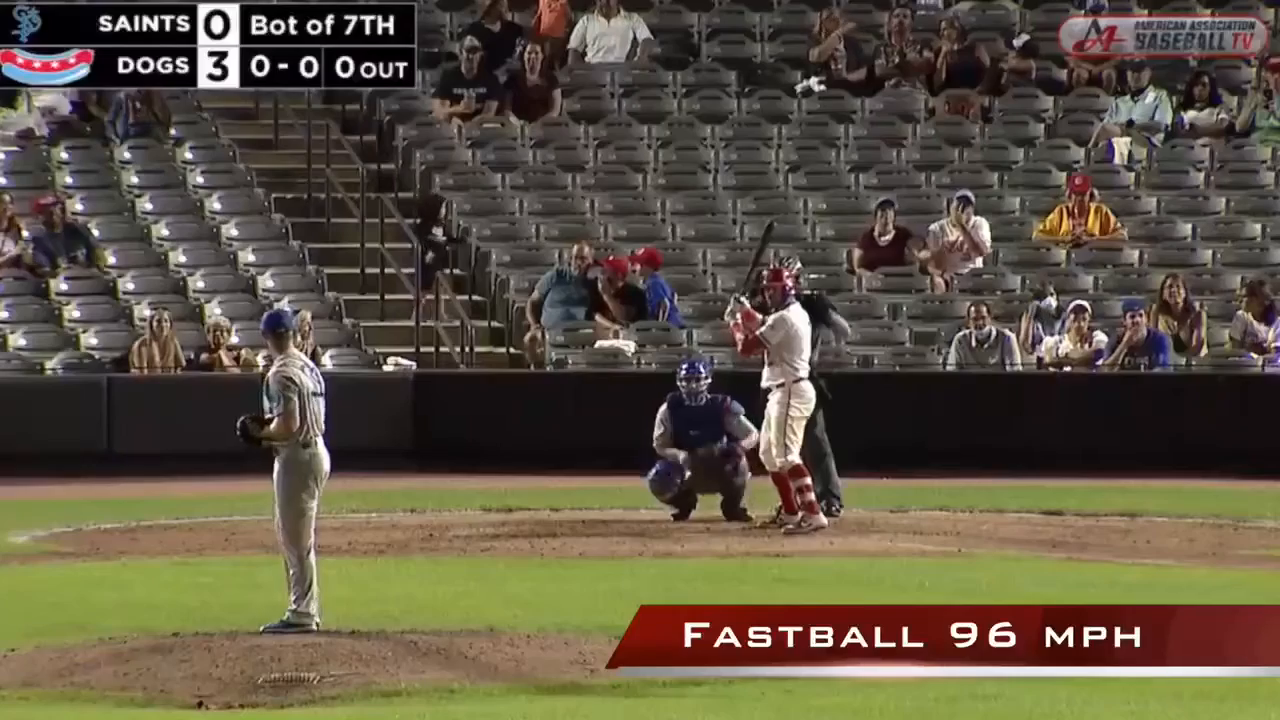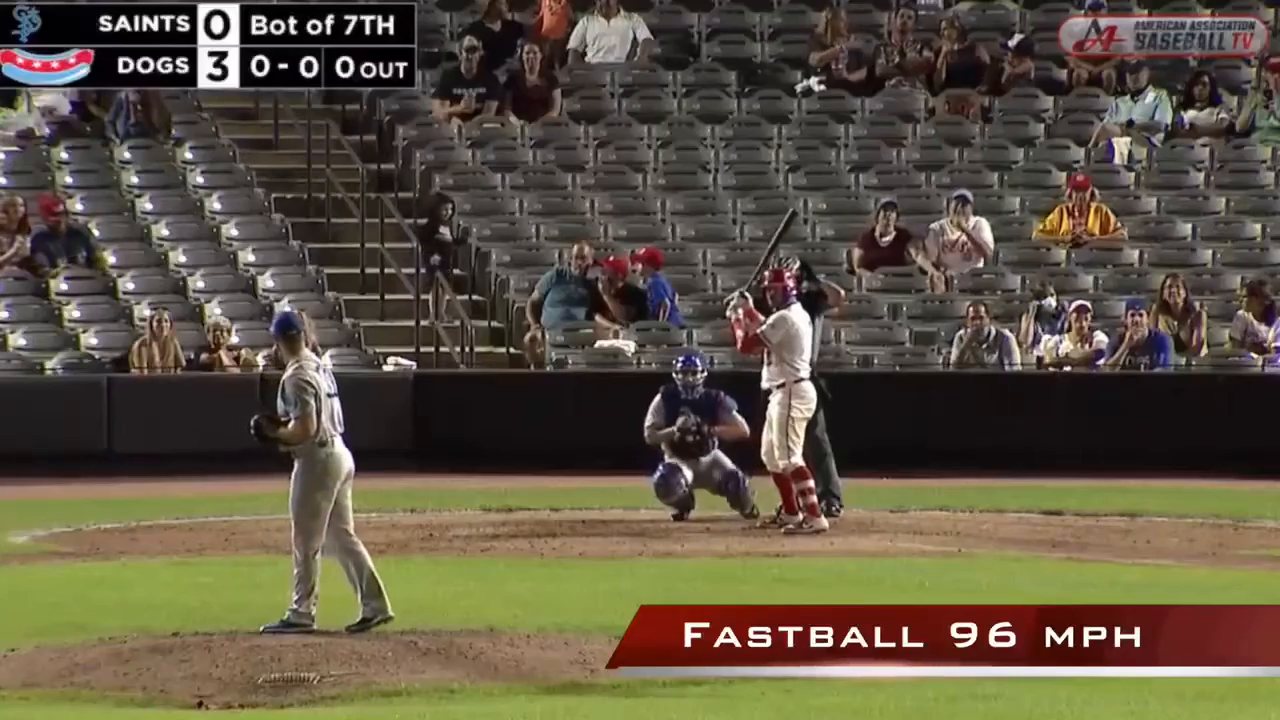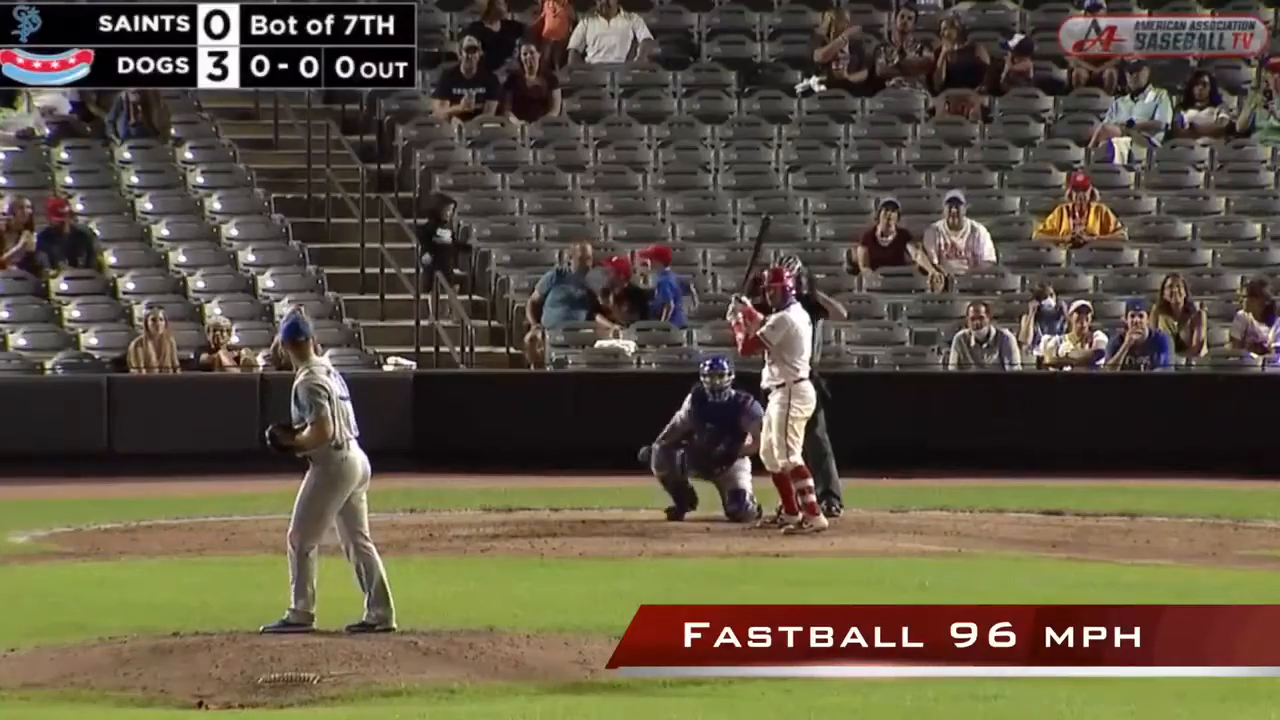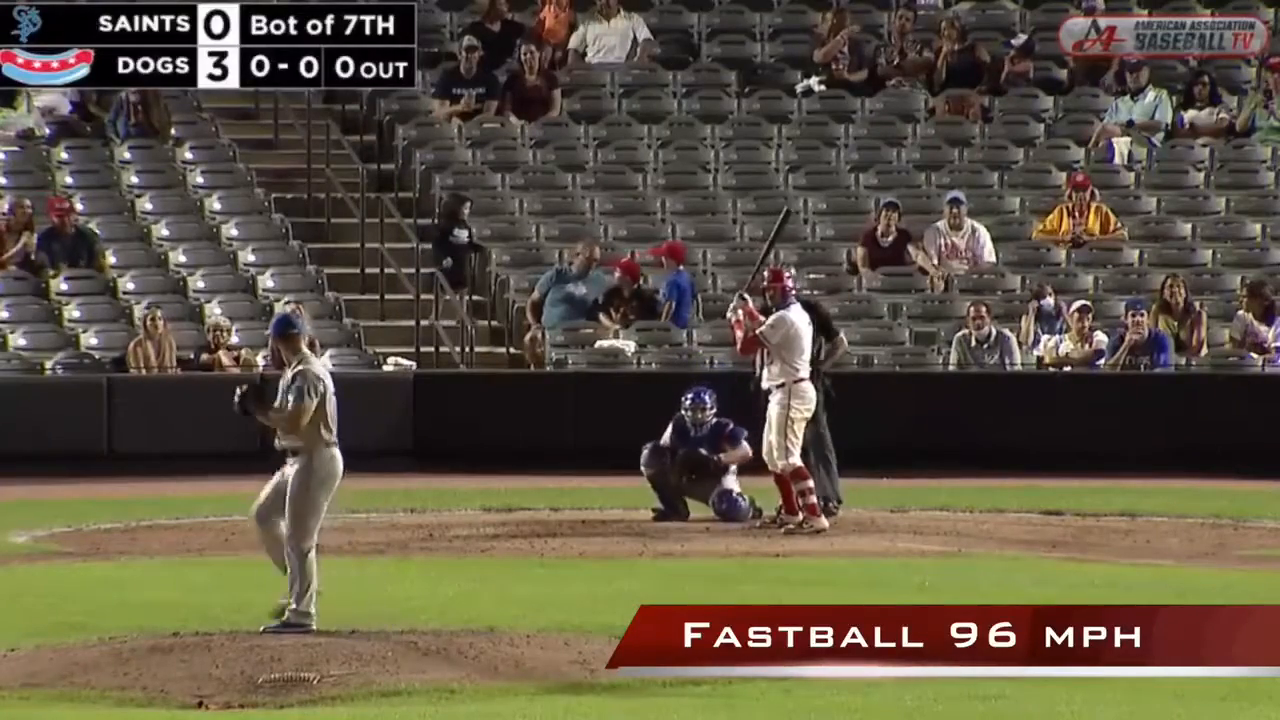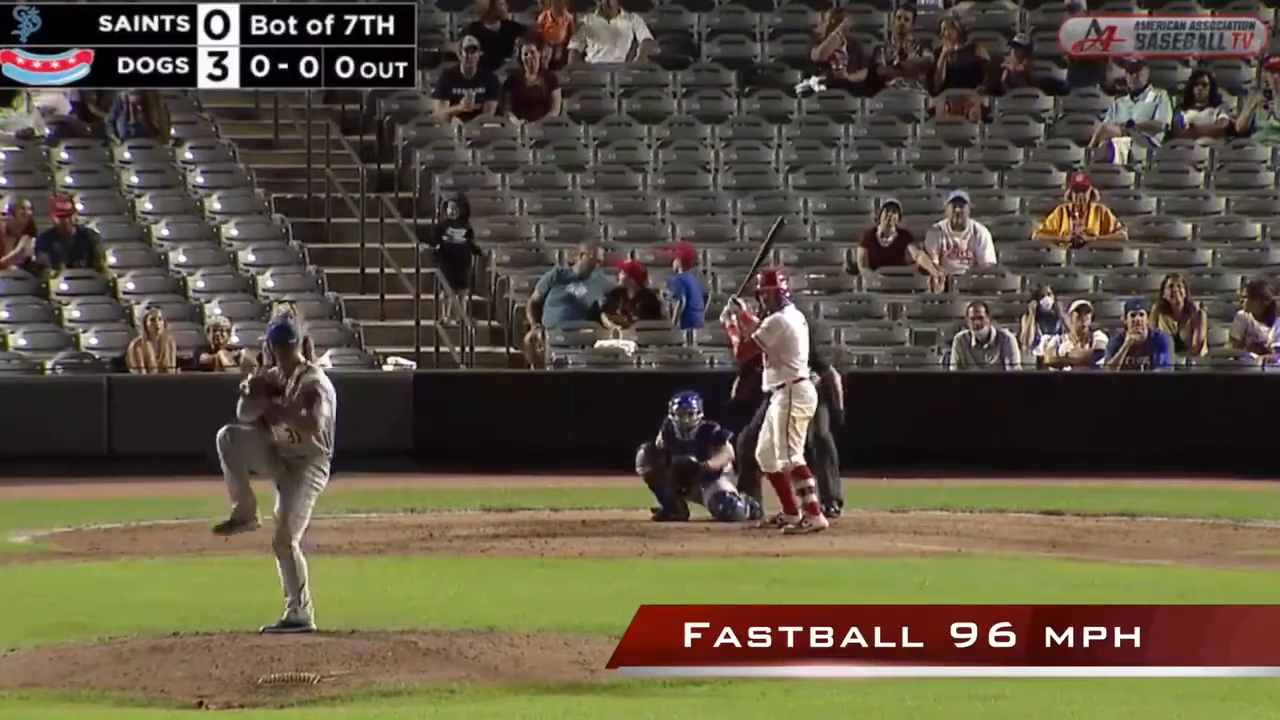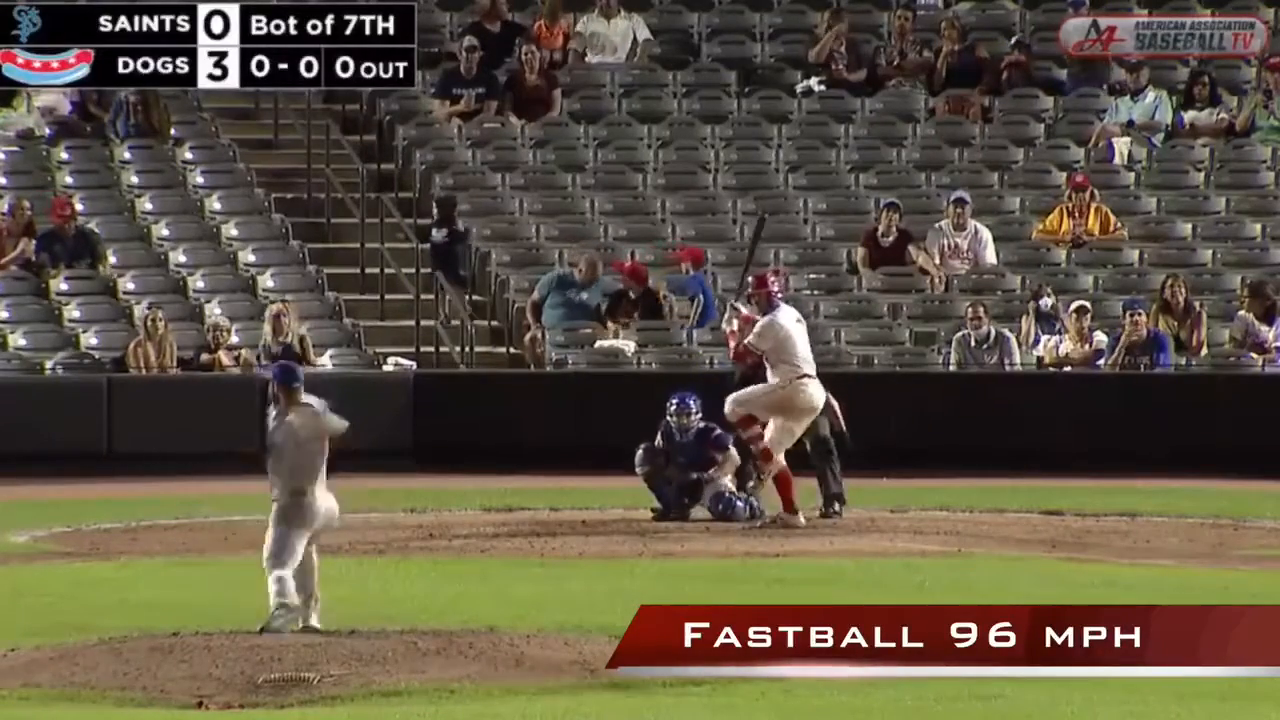
dt=0.5s
person 1, frame 1
left shoulder: (280, 373)
right shoulder: (309, 366)
left elbow: (288, 425)
left wrist: (261, 432)
right wrist: (269, 427)
left hip: (298, 459)
right hip: (316, 453)
left knee: (295, 540)
right knee: (293, 535)
left ankle: (301, 614)
right ankle: (306, 608)
person 1, frame 2
left shoulder: (296, 376)
right shoulder: (320, 367)
left elbow: (305, 428)
left wrist: (277, 433)
right wrist: (284, 428)
left hip: (317, 460)
right hip: (339, 455)
left knee: (306, 541)
right knee: (342, 536)
left ankle: (301, 615)
right ankle: (375, 605)
person 1, frame 3
left shoulder: (308, 381)
right shoulder: (329, 371)
left elbow: (322, 432)
left wrist: (292, 441)
right wrist: (297, 434)
left hip: (333, 465)
right hip: (355, 459)
left knee: (301, 539)
right knee: (358, 540)
left ankle: (301, 615)
right ankle: (380, 614)
person 1, frame 4
left shoulder: (306, 372)
right shoulder: (296, 371)
left elbow: (295, 421)
right elbow: (289, 417)
left wrist: (259, 409)
right wrist: (265, 411)
left hip: (315, 462)
right hip: (301, 460)
left knee: (299, 540)
right knee: (263, 515)
left ankle: (300, 614)
right ankle: (299, 594)
person 1, frame 5
left shoulder: (315, 382)
right shoulder: (272, 376)
left elbow: (311, 428)
right elbow: (244, 414)
left wrist: (274, 404)
right wrist: (253, 394)
left hip: (306, 467)
right hip: (277, 455)
left knee: (284, 540)
right knee: (230, 436)
left ankle: (300, 615)
right ankle: (244, 510)
person 1, frame 6
left shoulder: (296, 421)
right shoulder: (310, 406)
left hip: (295, 507)
right hip: (318, 504)
left knee: (279, 563)
right knee: (302, 547)
left ankle: (285, 608)
right ankle: (306, 614)
person 2, frame 1
left shoulder: (784, 318)
right shoulder: (796, 313)
left elbow: (746, 347)
right elbow: (765, 330)
left wrist: (735, 321)
right wrist: (746, 311)
left hip: (790, 393)
right hip: (783, 393)
left knee: (786, 455)
right knee: (769, 454)
left ankle: (813, 515)
right ankle: (791, 513)
person 2, frame 2
left shoulder: (784, 317)
right shoulder: (797, 314)
left elbow: (746, 345)
right elbow: (766, 332)
left wrist: (736, 317)
right wrist: (748, 310)
left hip: (791, 394)
right hip: (783, 394)
left knee: (789, 457)
right knee: (771, 456)
left ankle: (815, 518)
right ankle: (791, 513)
person 2, frame 3
left shoulder: (785, 318)
right shoulder: (797, 314)
left elbow: (746, 348)
right elbow: (766, 328)
left wrist: (736, 321)
right wrist: (747, 310)
left hip: (790, 394)
right hip: (782, 393)
left knee: (788, 456)
right knee: (770, 455)
left ankle: (814, 516)
right ankle: (791, 513)
person 2, frame 4
left shoulder: (784, 318)
right shoulder: (797, 314)
left elbow: (745, 347)
right elbow: (768, 333)
left wrist: (737, 318)
right wrist: (749, 310)
left hip: (790, 394)
right hip: (786, 393)
left knee: (787, 457)
right knee: (773, 455)
left ankle: (814, 516)
right ankle: (791, 513)
person 2, frame 5
left shoulder: (779, 320)
right shoulder: (792, 315)
left elbow: (742, 352)
right elbow: (762, 332)
left wrist: (730, 324)
right wrist: (742, 315)
left hip: (792, 394)
right hip: (788, 393)
left knee: (789, 456)
right knee: (766, 455)
left ankle: (813, 515)
right ankle: (791, 513)
person 2, frame 6
left shoulder: (771, 323)
right shoulder: (790, 314)
left elbow: (739, 356)
left wrist: (731, 328)
right wrist: (744, 317)
left hip: (796, 389)
right hip: (811, 392)
left knee: (735, 406)
right knee: (773, 448)
left ankle: (766, 463)
right ankle: (791, 513)
